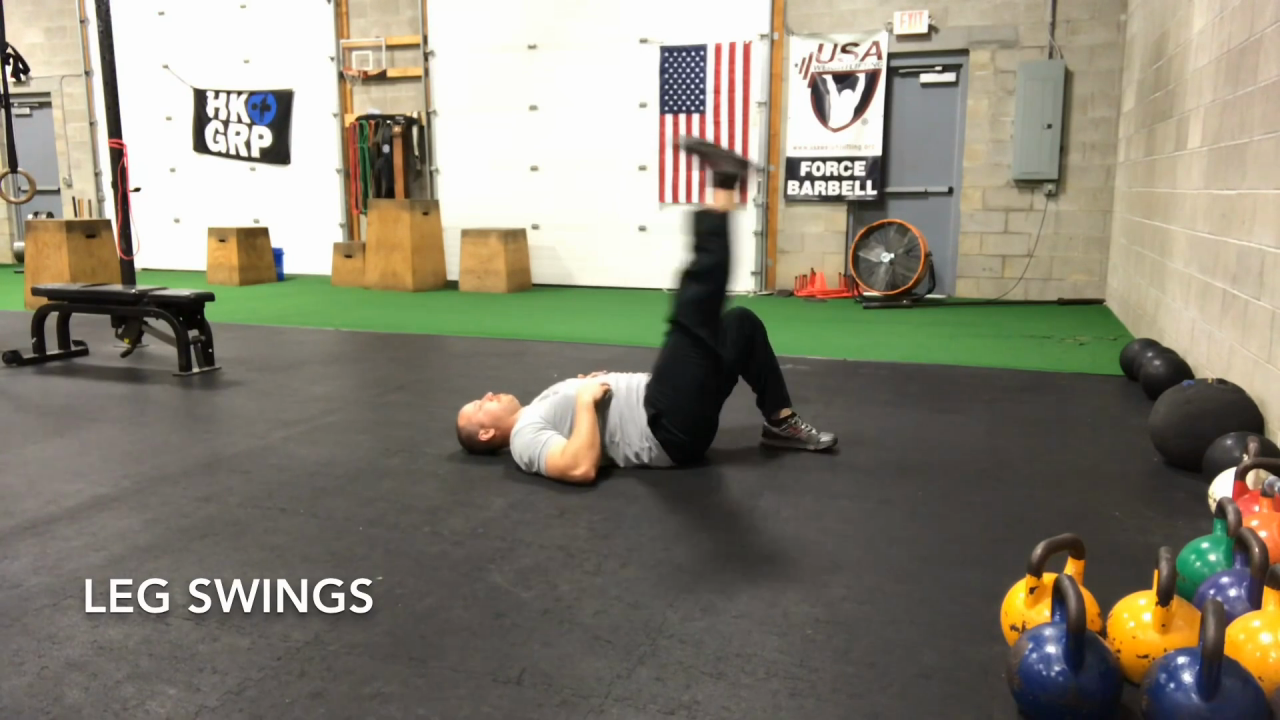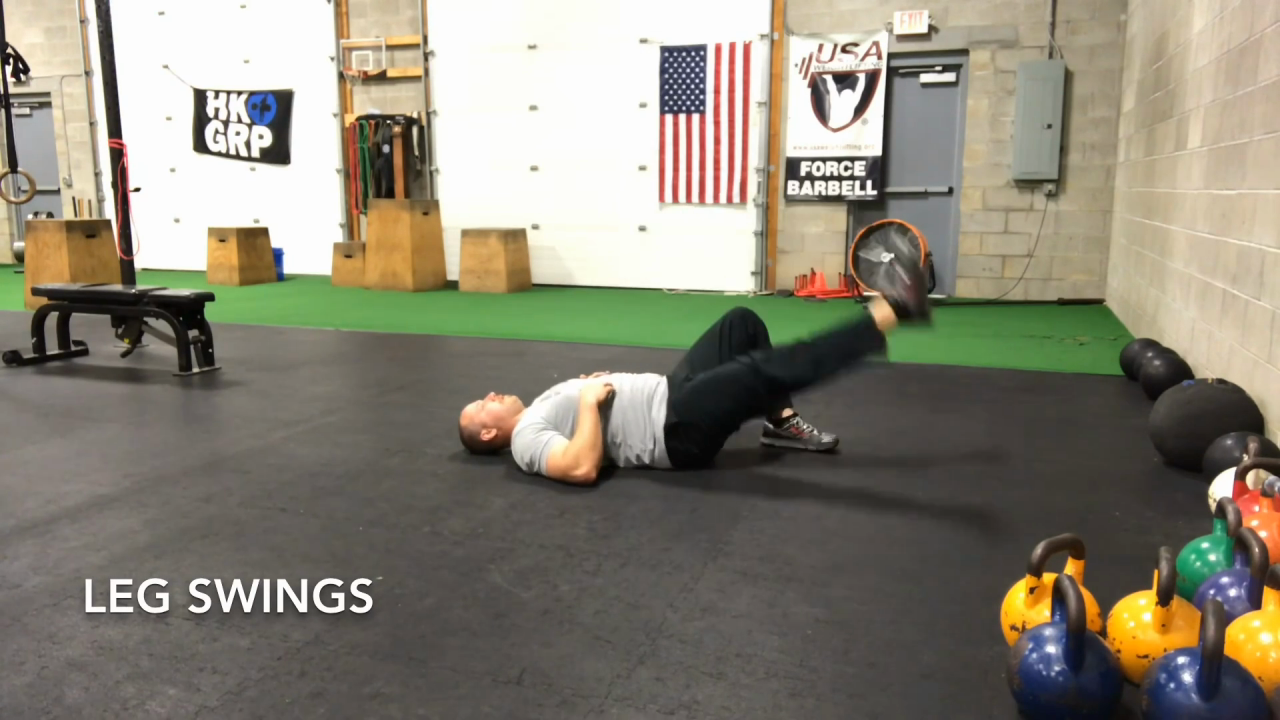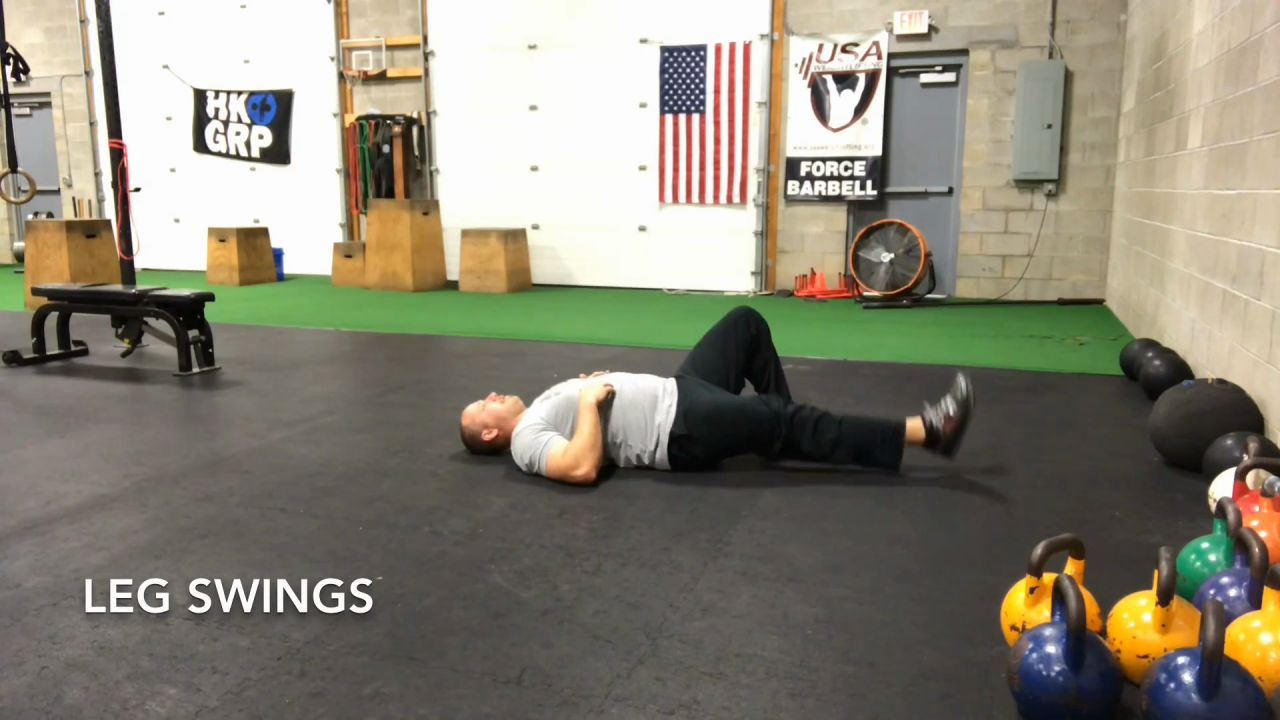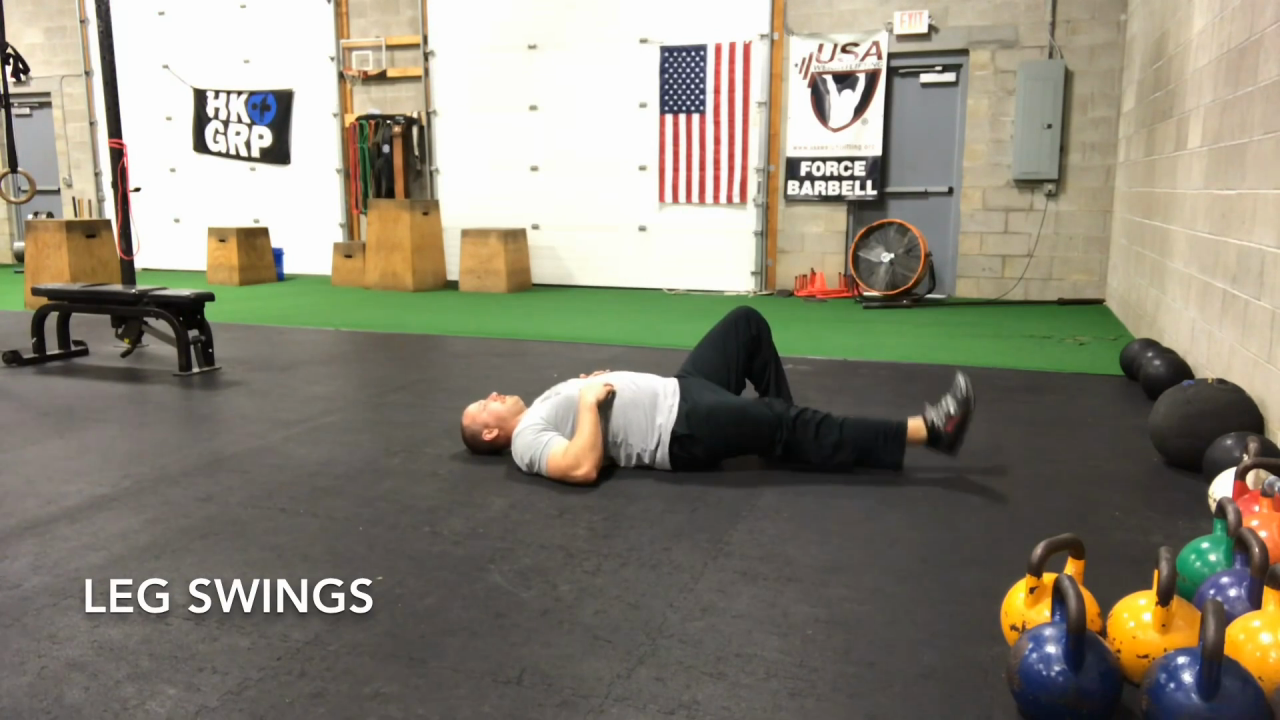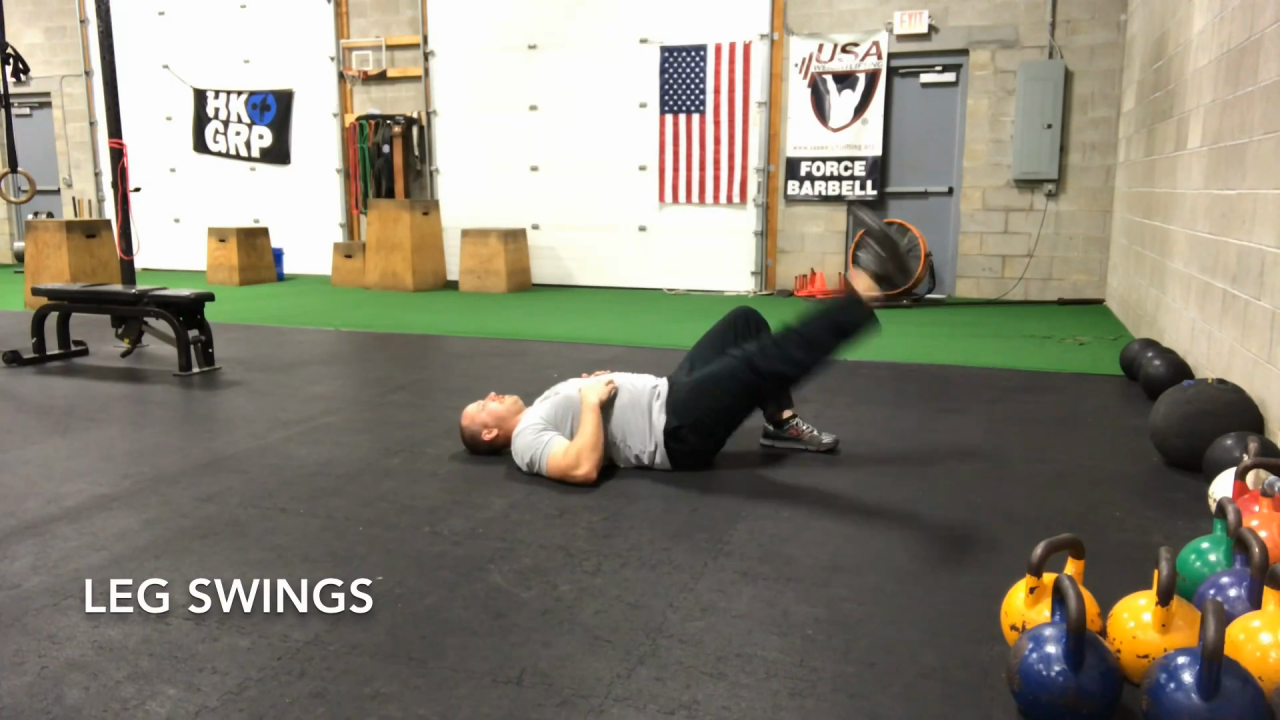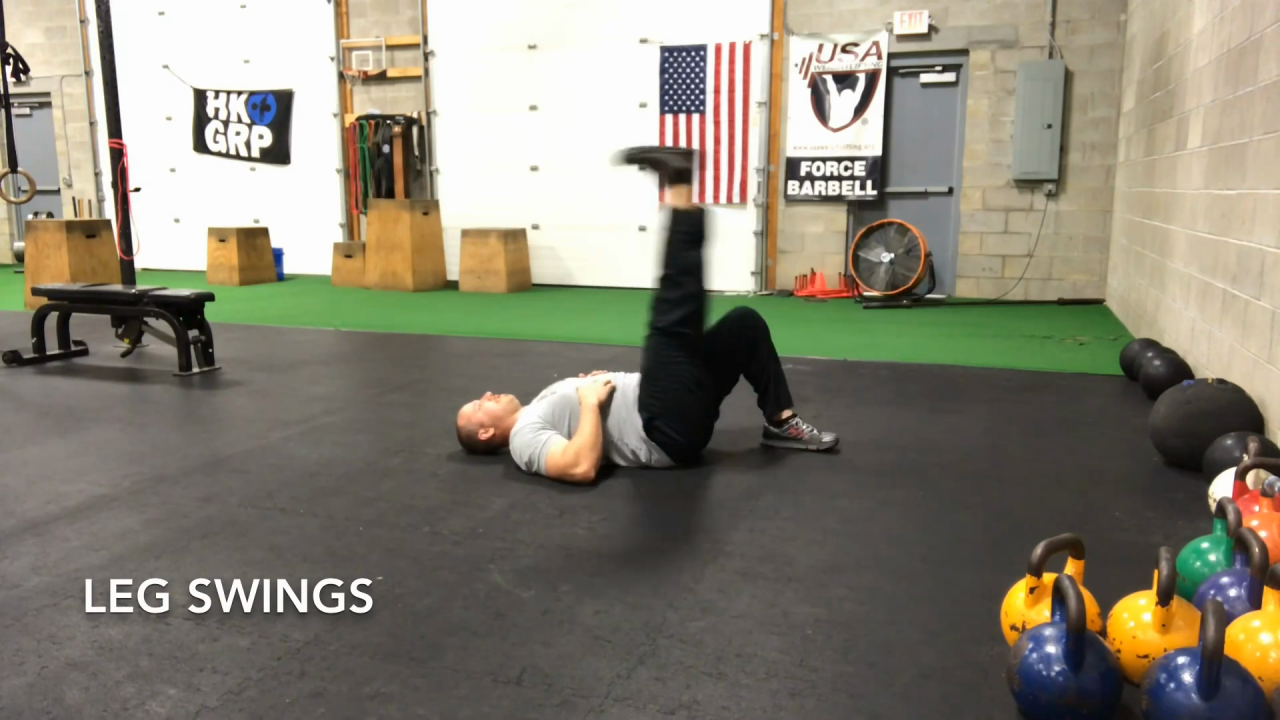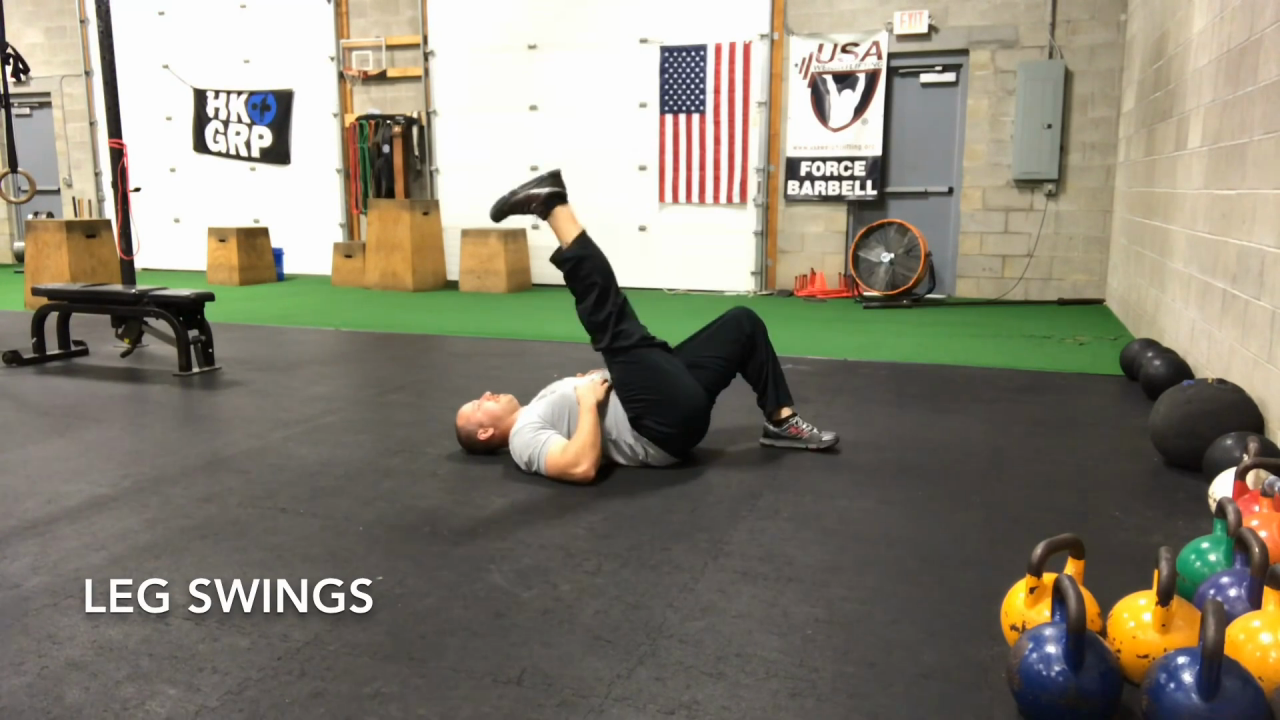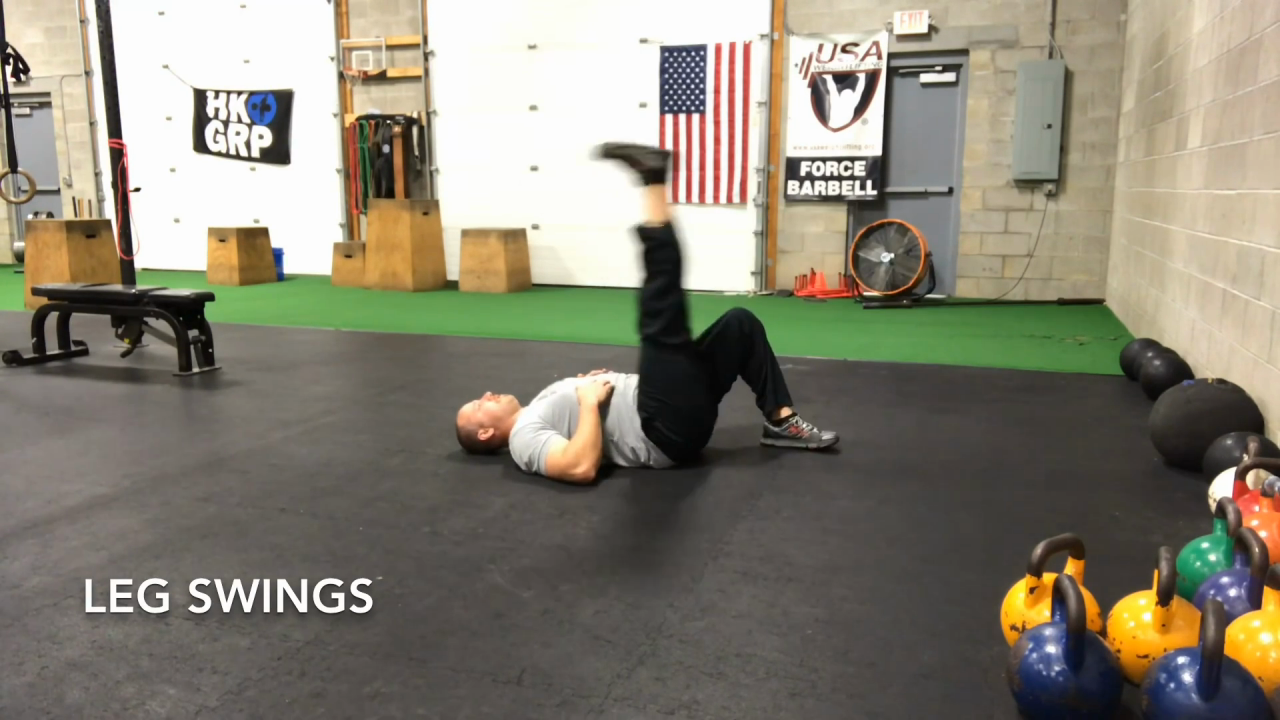
dt=0.3s
person 1, frame 1
left shoulder: (537, 414)
right shoulder: (527, 440)
right elbow: (583, 468)
left wrist: (594, 382)
right wrist: (587, 401)
left hip: (673, 416)
right hip: (673, 431)
left knee: (743, 324)
right knee: (693, 319)
left ankle: (782, 424)
person 1, frame 2
left shoulder: (541, 409)
right shoulder: (527, 440)
right elbow: (584, 466)
left wrist: (593, 386)
right wrist: (592, 400)
left hip: (671, 393)
right hip: (682, 432)
left knee: (741, 322)
right knee: (766, 370)
left ankle: (783, 423)
right ankle: (888, 312)
person 1, frame 3
left shoulder: (543, 407)
right shoulder: (527, 440)
right elbow: (583, 467)
left wrist: (591, 387)
right wrist: (589, 402)
left hip: (678, 393)
right hip: (681, 433)
left knee: (746, 323)
right knee: (790, 426)
left ankle: (781, 415)
right ankle: (926, 432)
person 1, frame 4
left shoulder: (542, 408)
right shoulder: (527, 440)
right elbow: (583, 468)
left wrist: (591, 385)
right wrist: (589, 402)
left hip: (678, 393)
right hip: (682, 433)
left knee: (747, 322)
right knee: (793, 428)
left ankle: (780, 413)
right ankle: (925, 432)
person 1, frame 5
left shoulder: (542, 414)
right shoulder: (527, 439)
right elbow: (584, 467)
left wrist: (593, 387)
right wrist: (592, 402)
left hip: (668, 395)
right hip: (676, 433)
left knee: (743, 322)
right knee: (759, 361)
left ankle: (783, 426)
right ankle: (867, 287)
person 1, frame 6
left shoulder: (538, 411)
right shoulder: (525, 440)
right elbow: (583, 467)
left wrist: (595, 383)
right wrist: (590, 401)
left hip: (669, 415)
right hip: (671, 430)
left knee: (745, 323)
right knee: (674, 320)
left ankle: (782, 424)
person 1, frame 7
left shoulder: (536, 412)
right shoulder: (524, 439)
right elbow: (582, 468)
left wrist: (596, 386)
right wrist: (588, 402)
left hip: (676, 402)
right hip: (667, 421)
left knee: (742, 323)
right knee: (613, 327)
left ankle: (781, 422)
person 1, frame 8
left shoulder: (539, 409)
right shoulder: (525, 438)
right elbow: (582, 467)
left wrist: (597, 382)
right wrist: (590, 400)
left hip: (675, 413)
right hip: (672, 428)
left knee: (740, 323)
right knee: (661, 322)
left ankle: (782, 422)
